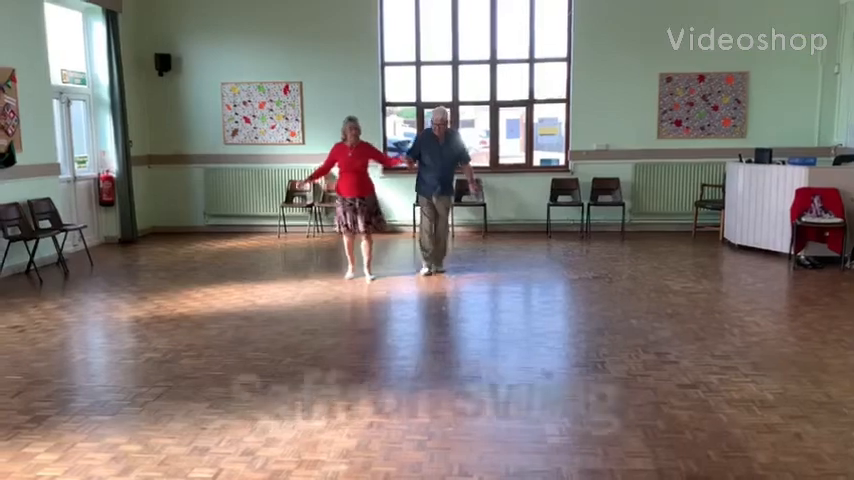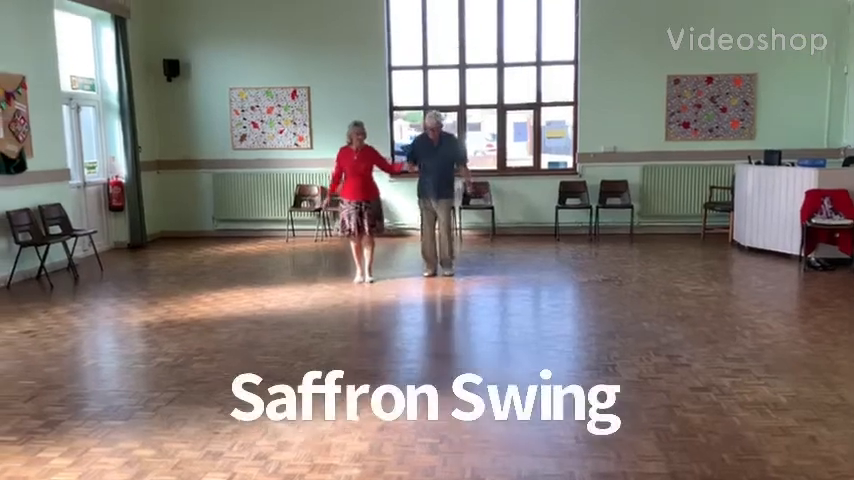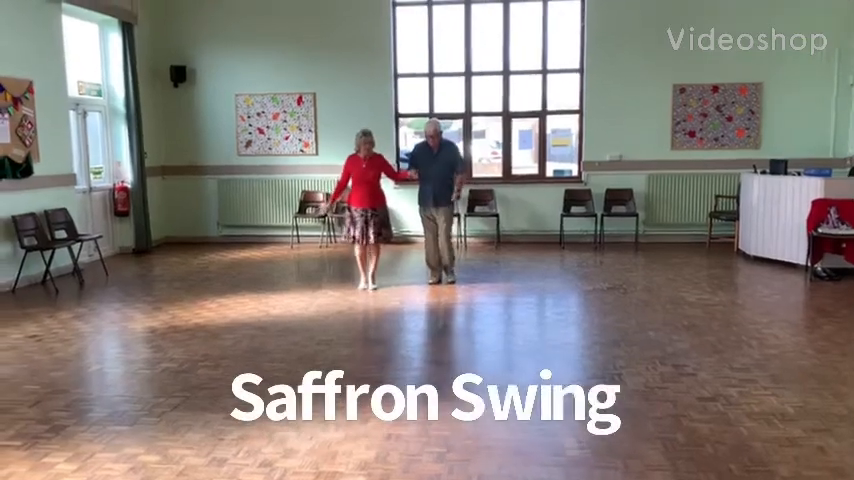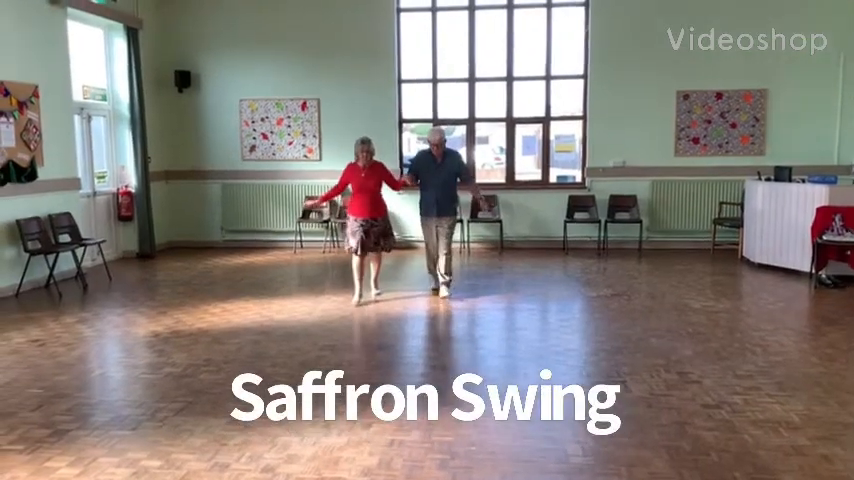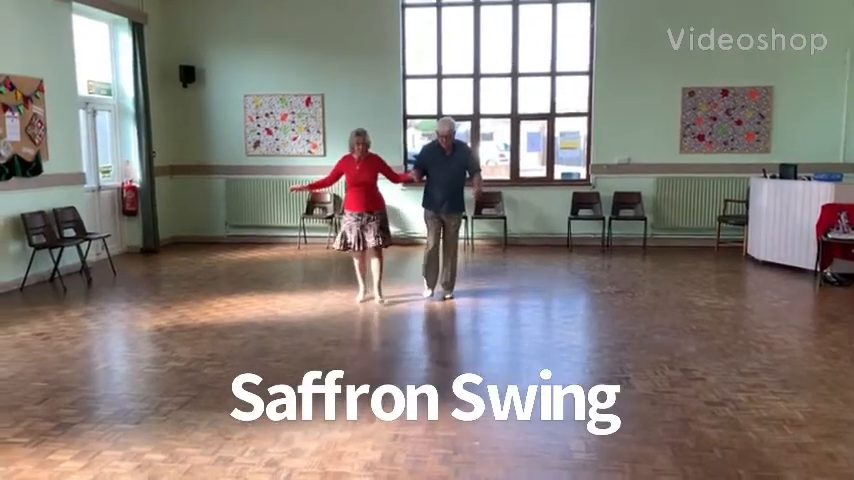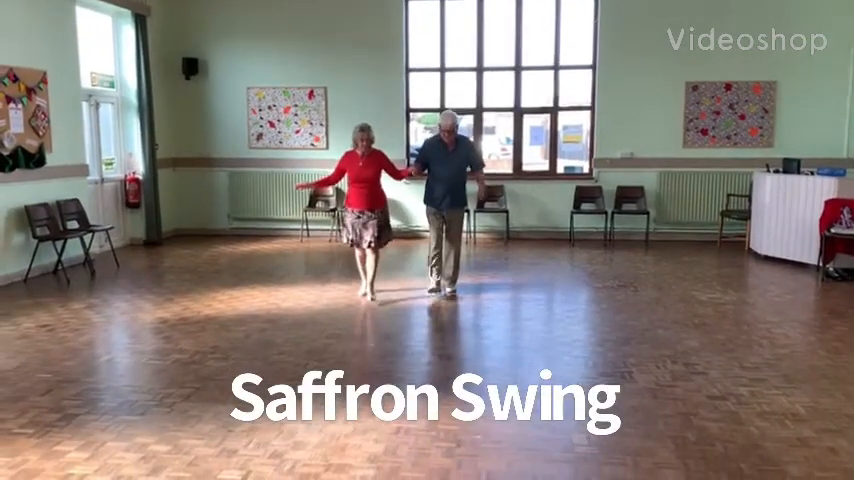
dt=0.5s
person 1, frame 1
left shoulder: (455, 138)
right shoulder: (423, 137)
left elbow: (464, 162)
right elbow: (412, 158)
left wrist: (471, 180)
right wrist: (408, 160)
left hip: (445, 191)
right hip: (425, 189)
left knee: (442, 228)
right knee: (426, 227)
left ankle: (439, 261)
right ankle: (426, 262)
person 1, frame 2
left shoulder: (452, 141)
right shoulder: (418, 142)
left elbow: (461, 164)
right elbow: (411, 162)
left wrist: (467, 180)
right wrist: (411, 165)
left hip: (445, 193)
right hip: (425, 193)
left knee: (445, 229)
right knee: (427, 231)
left ankle: (447, 264)
right ankle: (430, 266)
person 1, frame 3
left shoulder: (451, 148)
right shoulder: (419, 149)
left elbow: (460, 172)
right elbow: (412, 170)
left wrist: (457, 189)
right wrist: (413, 173)
left hip: (445, 201)
right hip: (426, 201)
left knee: (445, 237)
right knee: (430, 238)
left ankle: (449, 270)
right ankle: (435, 273)
person 1, frame 4
left shoulder: (454, 157)
right shoulder: (420, 158)
left elbow: (467, 180)
right elbow: (411, 179)
left wrist: (479, 198)
right wrist: (409, 179)
left hip: (448, 212)
right hip: (427, 211)
left knee: (444, 249)
right knee: (431, 248)
left ankle: (444, 284)
right ankle: (436, 279)
person 1, frame 5
left shoulder: (463, 150)
right shoulder: (428, 150)
left elbow: (475, 172)
right elbow: (418, 172)
left wrist: (477, 186)
right wrist: (415, 175)
left hip: (454, 207)
right hip: (432, 206)
left knee: (450, 248)
right knee: (431, 245)
left ankle: (447, 288)
right ankle: (428, 286)
person 1, frame 6
left shoulder: (466, 145)
right shoulder: (430, 144)
left elbow: (477, 167)
right elbow: (420, 166)
left wrist: (481, 184)
right wrist: (416, 169)
left hip: (456, 203)
right hip: (434, 203)
left knee: (453, 243)
right knee: (435, 242)
left ankle: (450, 283)
right ankle: (435, 280)
person 2, frame 1
left shoulder: (366, 147)
right shoulder: (338, 148)
left elbow: (386, 160)
right elbow: (325, 167)
left wrist: (400, 160)
right wrist: (310, 178)
left hip: (364, 195)
right hip: (345, 196)
left knee: (365, 232)
right knee: (347, 232)
left ankle: (367, 268)
right ankle: (351, 267)
person 2, frame 2
left shoulder: (371, 152)
right shoulder: (343, 152)
left elbow: (388, 167)
right elbow: (337, 176)
left wrist: (403, 166)
right wrist: (329, 195)
left hip: (369, 198)
right hip: (349, 199)
left knee: (369, 235)
right knee: (354, 236)
left ankle: (369, 270)
right ankle: (359, 270)
person 2, frame 3
left shoulder: (379, 159)
right shoulder: (351, 160)
left elbow: (394, 175)
right elbow: (342, 183)
left wrist: (408, 174)
right wrist: (331, 201)
left hip: (376, 206)
right hip: (356, 207)
left knee: (374, 242)
right knee: (359, 243)
left ankle: (372, 277)
right ankle: (363, 277)
person 2, frame 4
left shoulder: (379, 167)
right shoulder: (350, 169)
left elbow: (395, 185)
right elbow: (338, 188)
left wrist: (404, 181)
right wrist: (319, 201)
left hip: (377, 216)
right hip: (357, 217)
left knee: (376, 251)
right knee: (357, 253)
left ankle: (374, 283)
right ankle: (358, 291)
person 2, frame 5
left shoulder: (375, 160)
right shoulder: (345, 161)
left elbow: (394, 177)
right elbow: (329, 180)
left wrist: (409, 176)
right wrist: (307, 187)
left hip: (374, 211)
right hip: (353, 212)
left knee: (375, 249)
right knee: (357, 251)
left ankle: (377, 289)
right ankle: (362, 288)
person 2, frame 6
left shoulder: (379, 156)
right shoulder: (348, 157)
left elbow: (396, 174)
right elbow: (333, 178)
left wrist: (409, 171)
right wrist: (312, 185)
left hip: (375, 208)
right hip: (354, 208)
left knee: (372, 247)
right knee: (358, 246)
left ankle: (370, 287)
right ankle: (364, 281)
